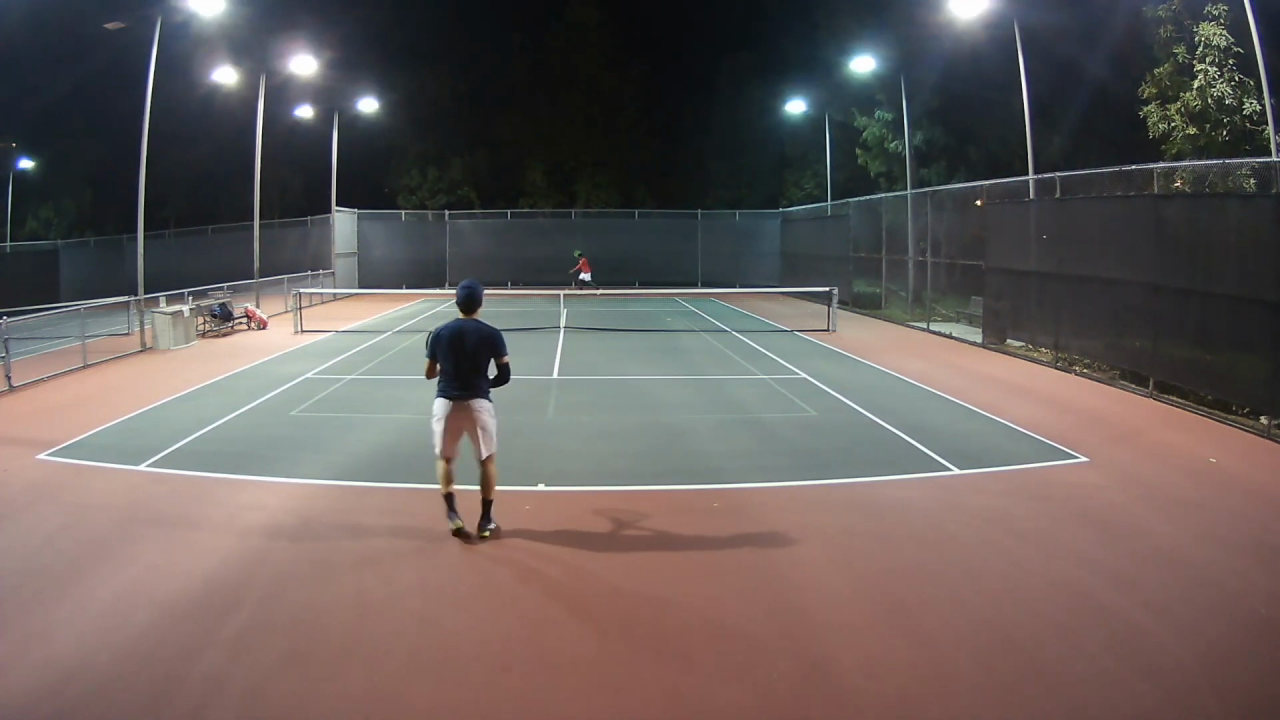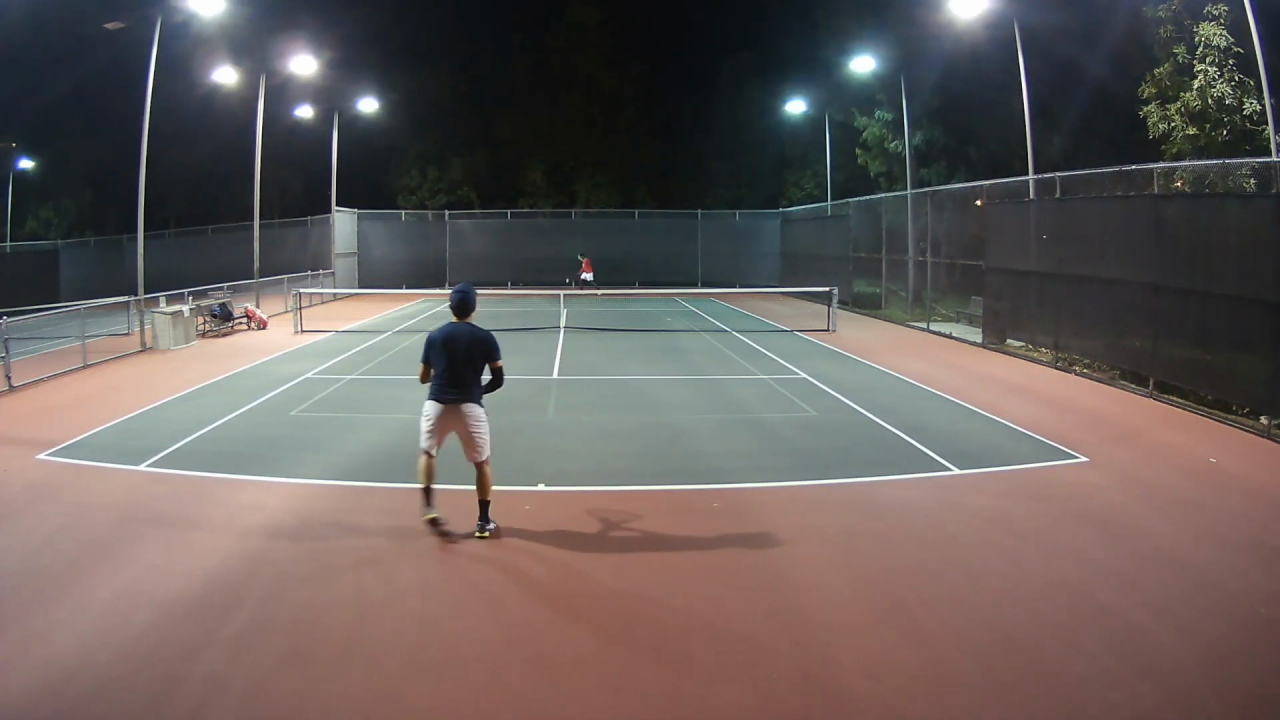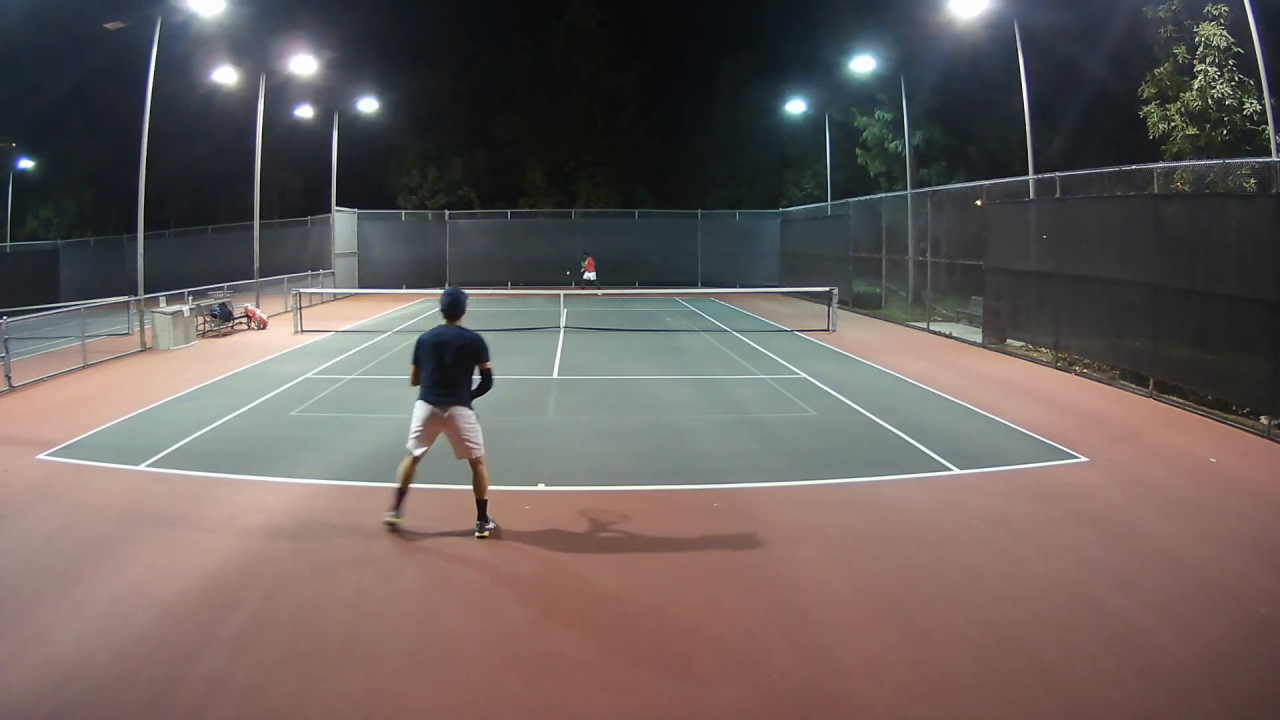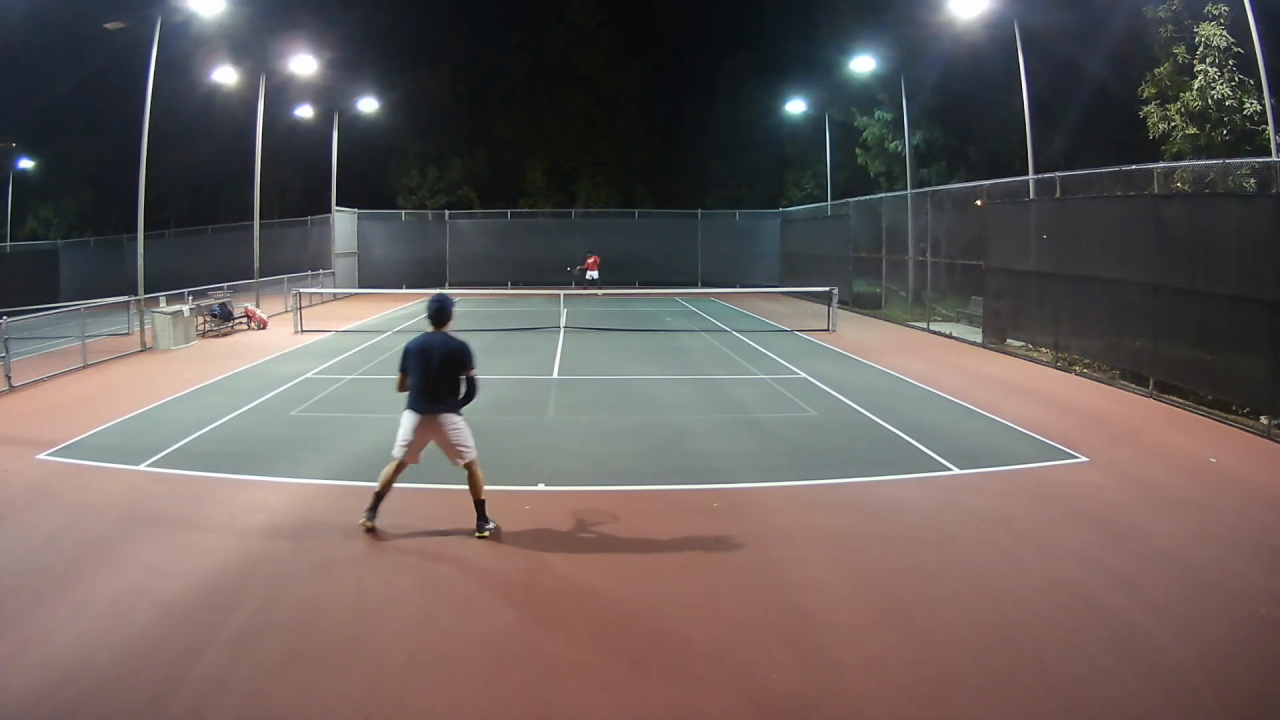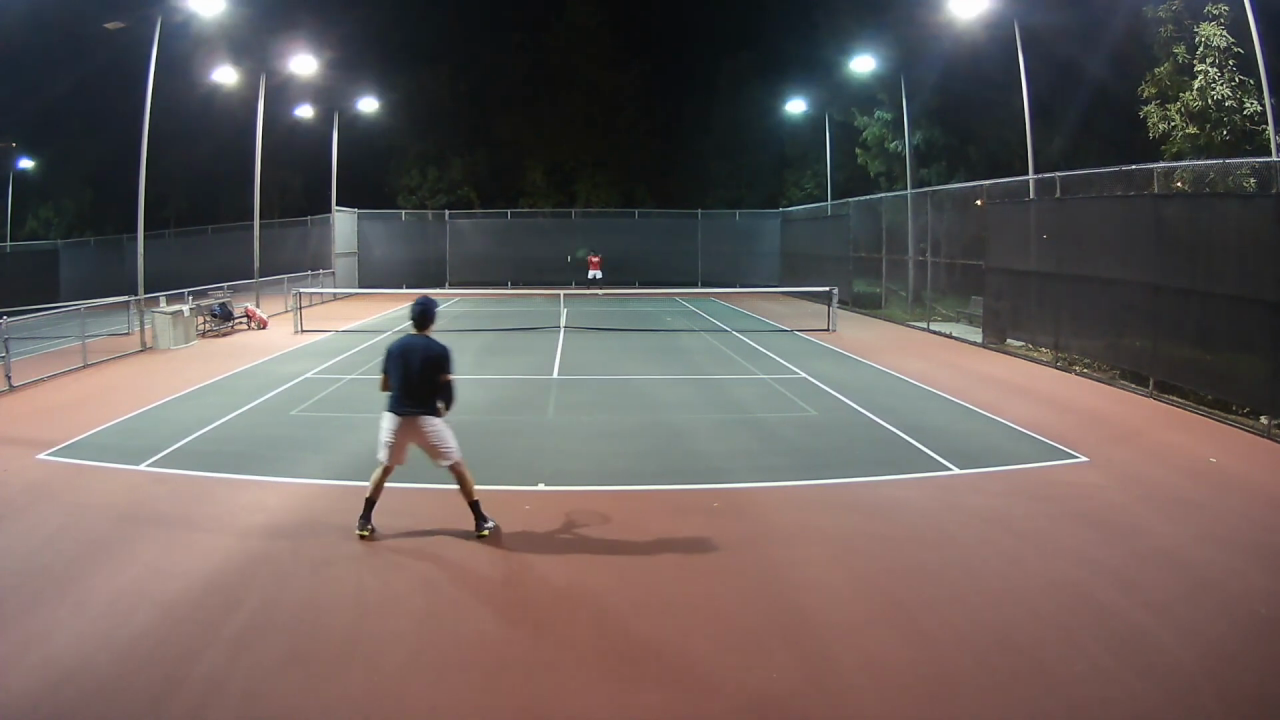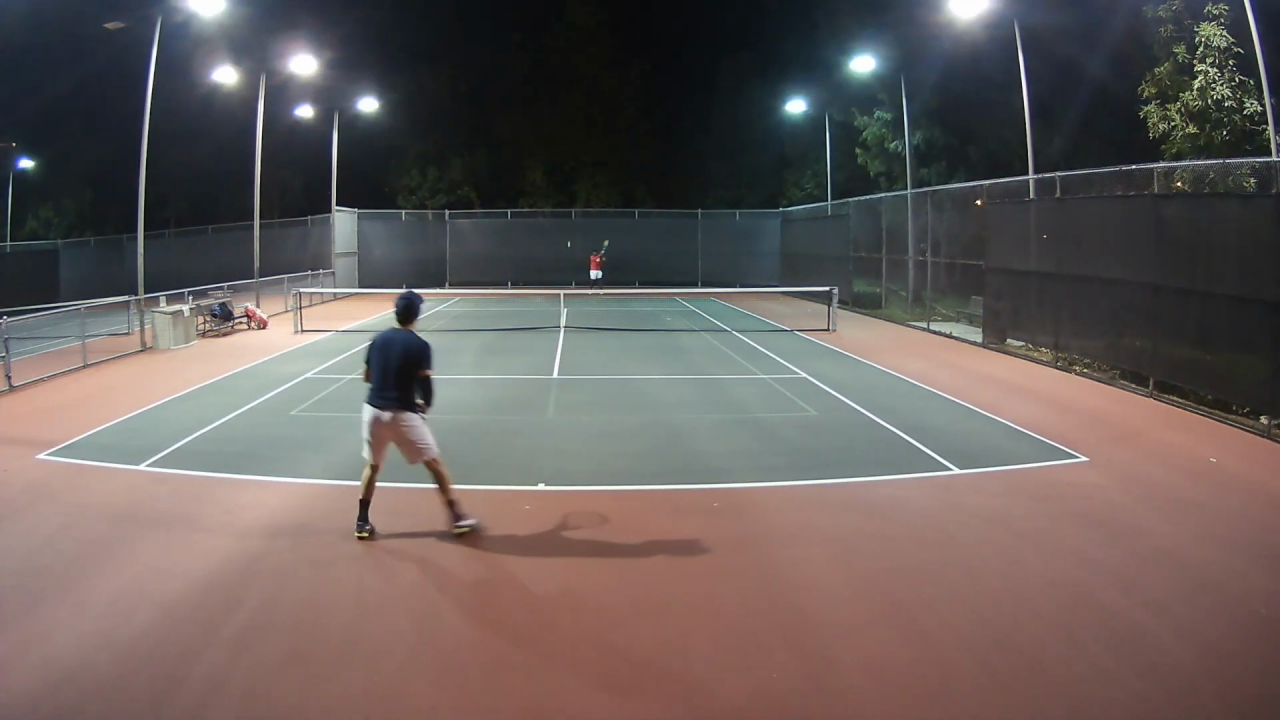
dt=0.1s
person 1, frame 1
left shoulder: (440, 333)
right shoulder: (492, 334)
left elbow: (430, 374)
right elbow: (505, 376)
left hip: (446, 402)
right hip: (478, 403)
left knee: (444, 459)
right knee: (487, 460)
left ankle: (452, 513)
right ankle: (486, 520)
person 1, frame 2
left shoulder: (435, 337)
right shoulder: (486, 339)
left elbow: (424, 378)
right elbow: (499, 380)
left hip: (437, 405)
right hip: (469, 408)
left knee: (428, 455)
right knee: (482, 464)
left ankle: (429, 508)
right ankle: (484, 522)
person 1, frame 3
left shoulder: (425, 339)
right shoulder: (475, 341)
left elbow: (415, 380)
right elbow: (487, 382)
left hip: (427, 407)
right hip: (459, 410)
left knee: (412, 457)
right knee: (478, 462)
left ankle: (395, 510)
right ankle: (482, 521)
person 1, frame 4
left shoulder: (412, 346)
right shoulder: (459, 349)
left elbow: (401, 386)
right elbow: (472, 390)
right wrist: (458, 404)
left hip: (414, 416)
right hip: (446, 417)
left knee: (396, 465)
right knee: (472, 466)
left ankle: (370, 515)
right ankle: (482, 522)
person 1, frame 5
left shoulder: (394, 347)
right shoulder: (439, 351)
left elbow: (385, 386)
right elbow: (446, 392)
right wrist: (443, 409)
left hip: (394, 416)
right hip: (426, 419)
left knee: (385, 468)
right knee: (458, 467)
left ankle: (364, 521)
right ankle: (481, 521)
person 1, frame 6
left shoulder: (378, 340)
right shoulder: (421, 346)
left elbow: (368, 377)
right elbow: (426, 387)
right wrist: (424, 406)
left hip: (373, 410)
right hip: (403, 415)
left knee: (373, 466)
right knee: (435, 464)
left ankle: (362, 522)
right ankle: (457, 517)
